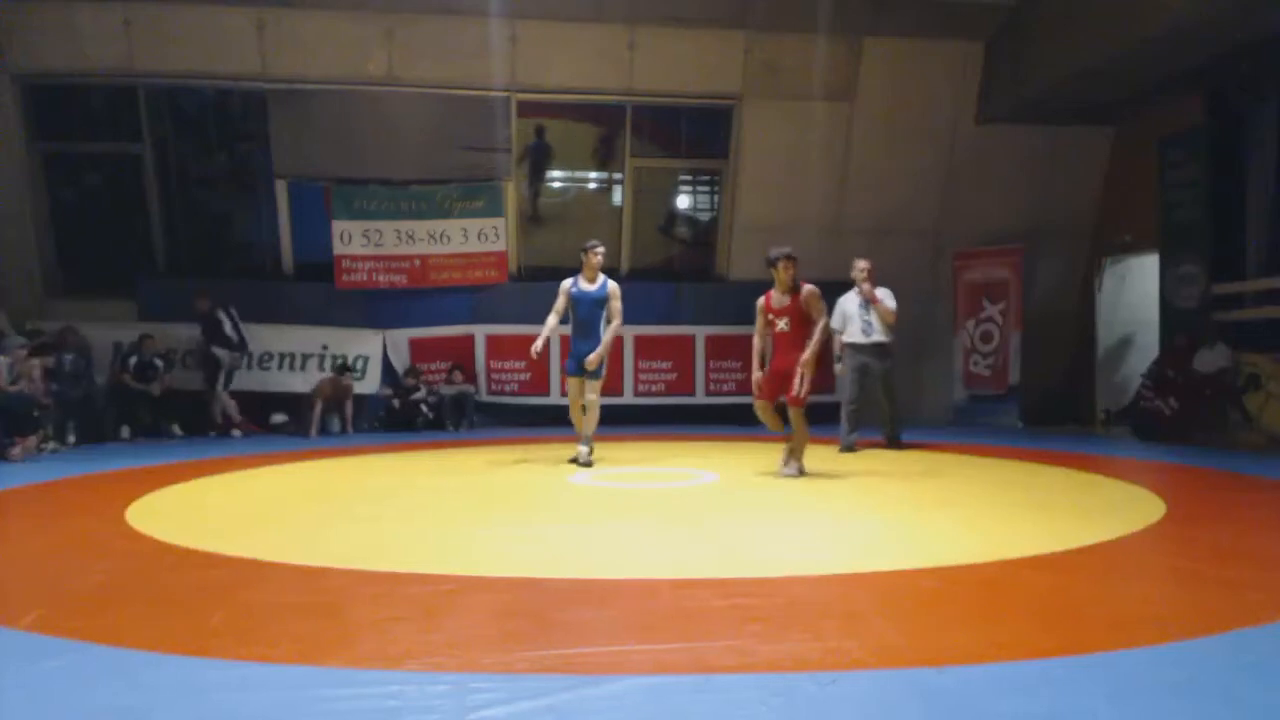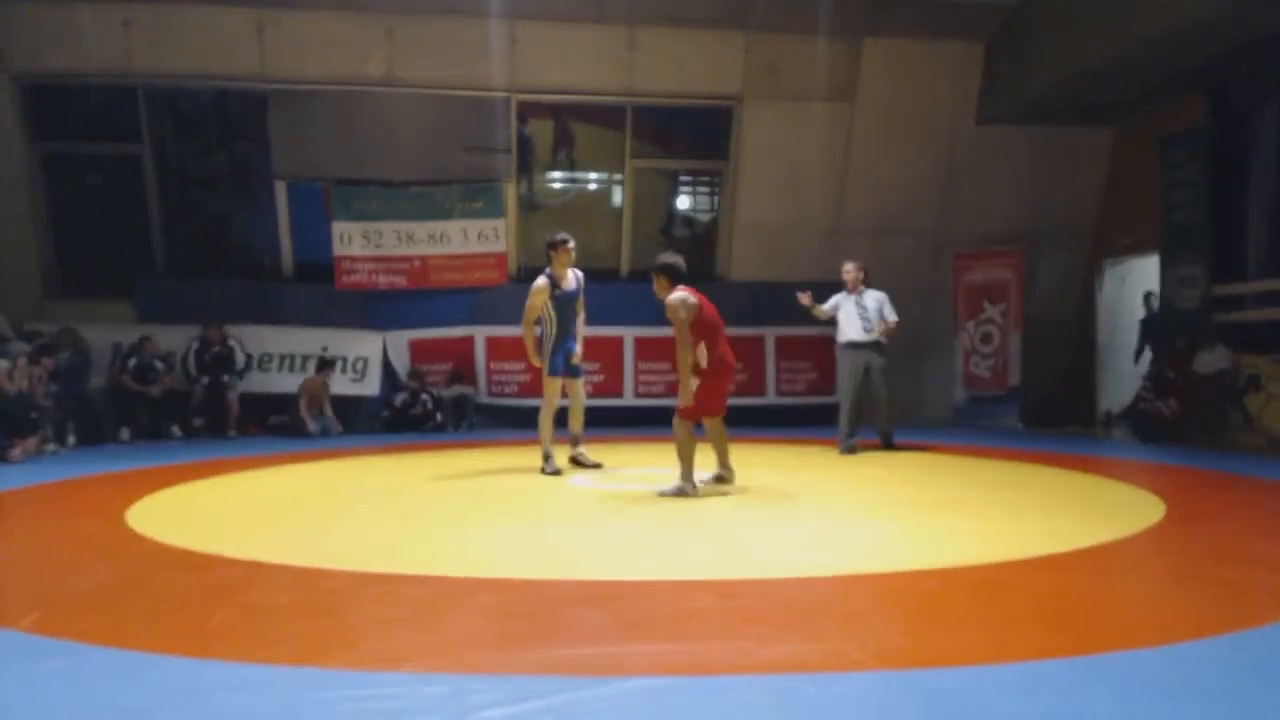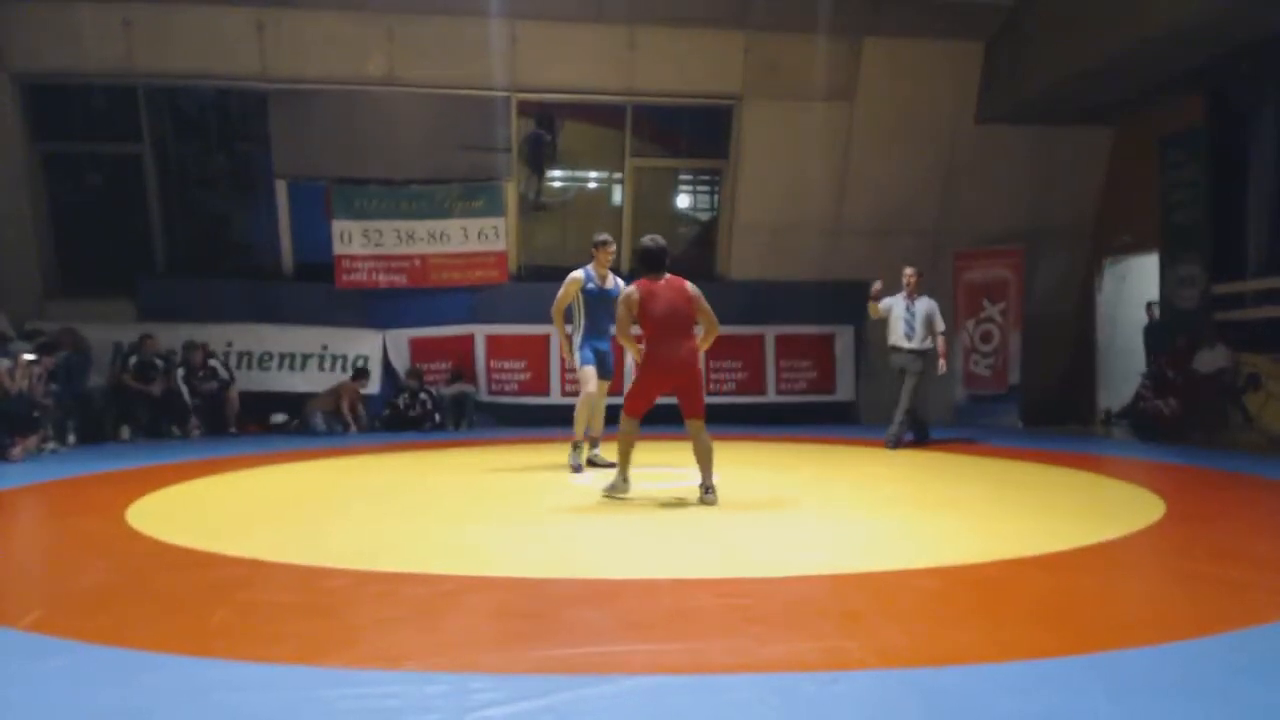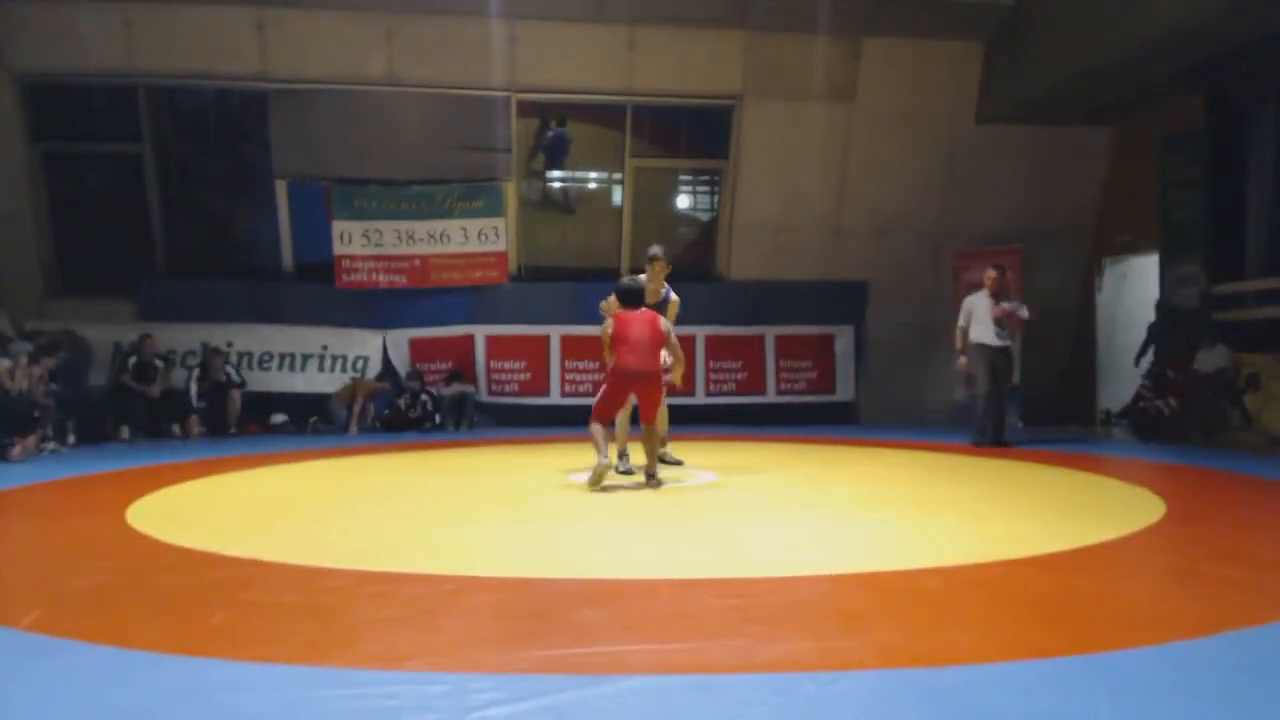
dt=1s
person 1, frame 1
left shoulder: (808, 292)
right shoulder: (763, 302)
left elbow: (822, 321)
right elbow: (759, 335)
left wrist: (812, 350)
right wrist: (756, 368)
left hip: (800, 360)
right hip: (776, 361)
left knee: (795, 410)
right knee: (761, 406)
left ankle: (797, 461)
right ankle: (791, 443)
person 1, frame 2
left shoulder: (674, 301)
right shoulder: (691, 297)
left elbow: (683, 343)
left wrist: (684, 383)
right wrist: (687, 380)
left hip: (709, 366)
right hip: (726, 364)
left knee: (682, 420)
right knee: (712, 417)
left ankle: (687, 482)
right ankle: (724, 470)
person 1, frame 3
left shoulder: (632, 293)
right shoulder: (688, 288)
left elbow: (622, 334)
right elbow: (713, 328)
left wrist: (636, 349)
left hip: (655, 363)
right hip: (687, 362)
left knee: (629, 416)
right knee: (697, 425)
left ankle: (621, 478)
right ankle: (708, 487)
person 1, frame 4
left shoulder: (610, 322)
right shoulder: (661, 321)
right elbow: (679, 361)
right wrist: (676, 375)
left hip: (621, 373)
right hip: (651, 374)
left knee: (598, 420)
right knee: (649, 422)
left ankle: (603, 458)
right ankle: (652, 474)
person 2, frame 1
left shoulder: (610, 287)
right shoulder: (568, 285)
left elbow: (616, 322)
right elbow: (555, 314)
left wrist: (599, 352)
right wrist: (542, 338)
left hip: (596, 349)
right hip: (575, 348)
left knee: (591, 399)
right knee: (574, 400)
left ankle: (583, 449)
right ankle: (587, 444)
person 2, frame 2
left shoulder: (578, 276)
right shoulder: (542, 285)
right elbow: (527, 322)
left wrist: (579, 342)
right wrist: (532, 354)
left hip: (571, 344)
right hip: (553, 345)
left knee: (578, 399)
right knee: (551, 402)
left ankle: (577, 452)
right ankle: (547, 458)
person 2, frame 3
left shoulder: (618, 284)
right shoulder: (578, 278)
right elbow: (557, 310)
right wrist: (564, 342)
left hip: (605, 344)
right hip: (584, 342)
left knee: (601, 399)
right knee: (589, 391)
left ankle: (594, 452)
right ankle: (577, 446)
person 2, frame 4
left shoulder: (672, 300)
right elbow: (609, 309)
left knee: (660, 402)
right knee: (626, 400)
left ankle: (663, 449)
right ankle: (622, 457)
person 3, frame 1
left shoulder: (884, 294)
right shoulder: (844, 300)
left elbow: (891, 318)
right elbow: (837, 331)
left wrist: (873, 299)
right wrist: (838, 358)
left hip: (879, 351)
right hip: (853, 352)
left knee: (887, 397)
right knee: (849, 397)
left ankle: (893, 437)
right ankle: (848, 440)
person 3, frame 2
left shoulder: (879, 297)
right shoulder: (840, 299)
left elbow: (893, 322)
right elbow: (824, 312)
left wrist: (886, 328)
right wrist: (811, 306)
left hip: (875, 351)
right hip: (850, 351)
left knee: (882, 396)
right knee: (848, 397)
left ankle: (886, 438)
right ankle: (847, 441)
person 3, frame 3
left shoulder: (929, 304)
right shoulder: (892, 301)
left elbow: (939, 332)
right elbow: (875, 313)
left wrist: (942, 355)
right wrist: (874, 297)
left hip: (918, 356)
right hip: (897, 355)
left knee: (907, 398)
right knee: (907, 398)
left ankle: (894, 436)
right ankle: (920, 432)
person 3, frame 4
left shoulder: (1011, 302)
right shoulder: (972, 300)
left elbow: (1025, 322)
right elbow: (962, 328)
left wrist: (1007, 316)
right wrist: (961, 353)
left hip: (1003, 352)
right hip: (981, 350)
left knee: (1001, 396)
right knee: (984, 391)
left ankle: (995, 436)
right ankle: (979, 435)
